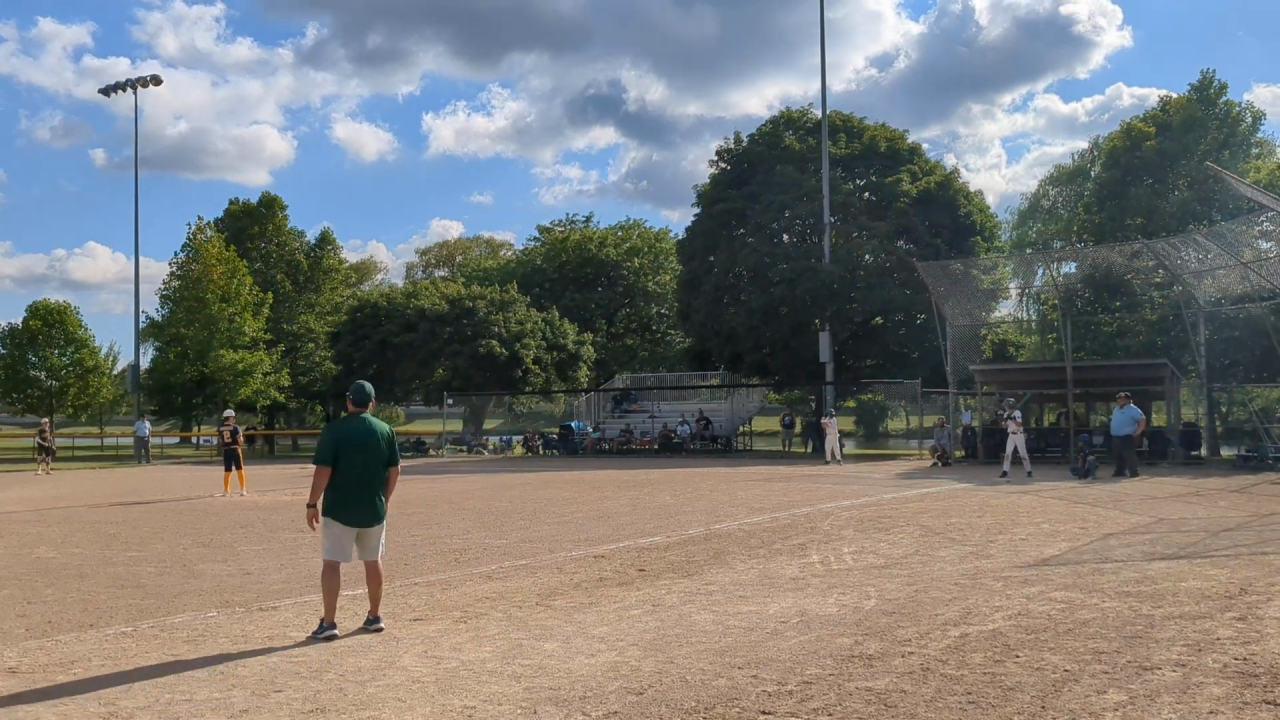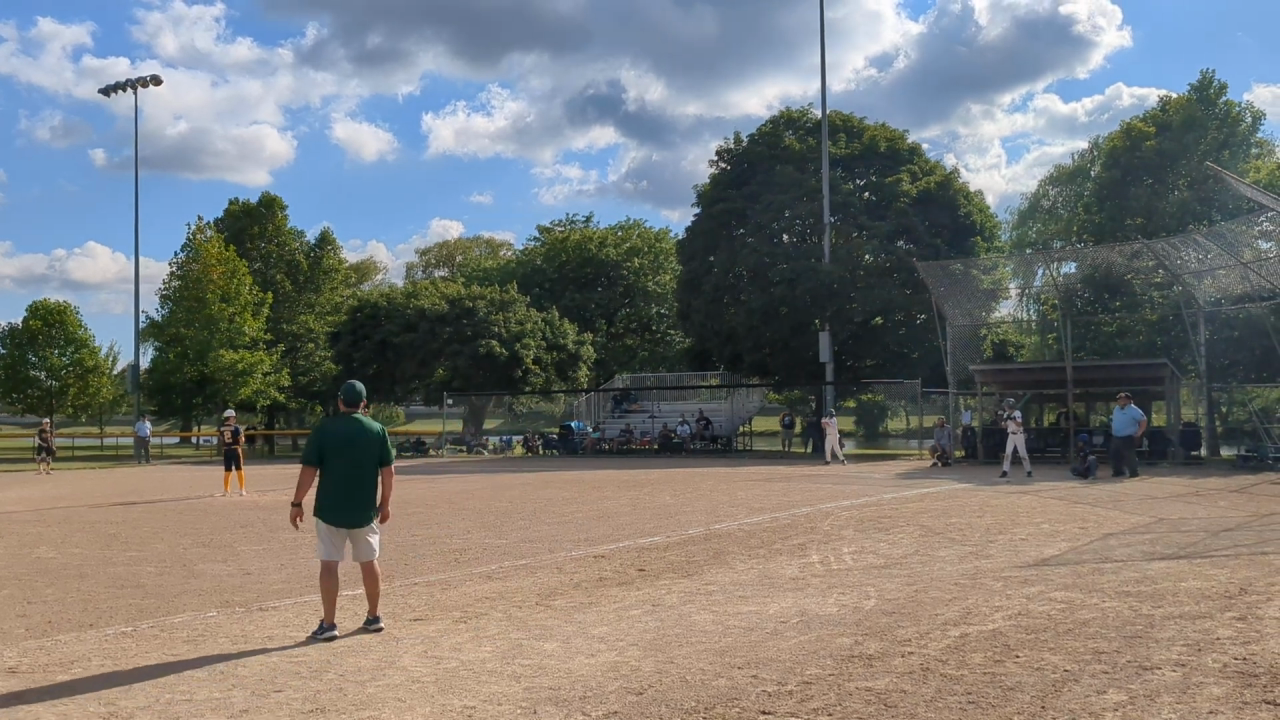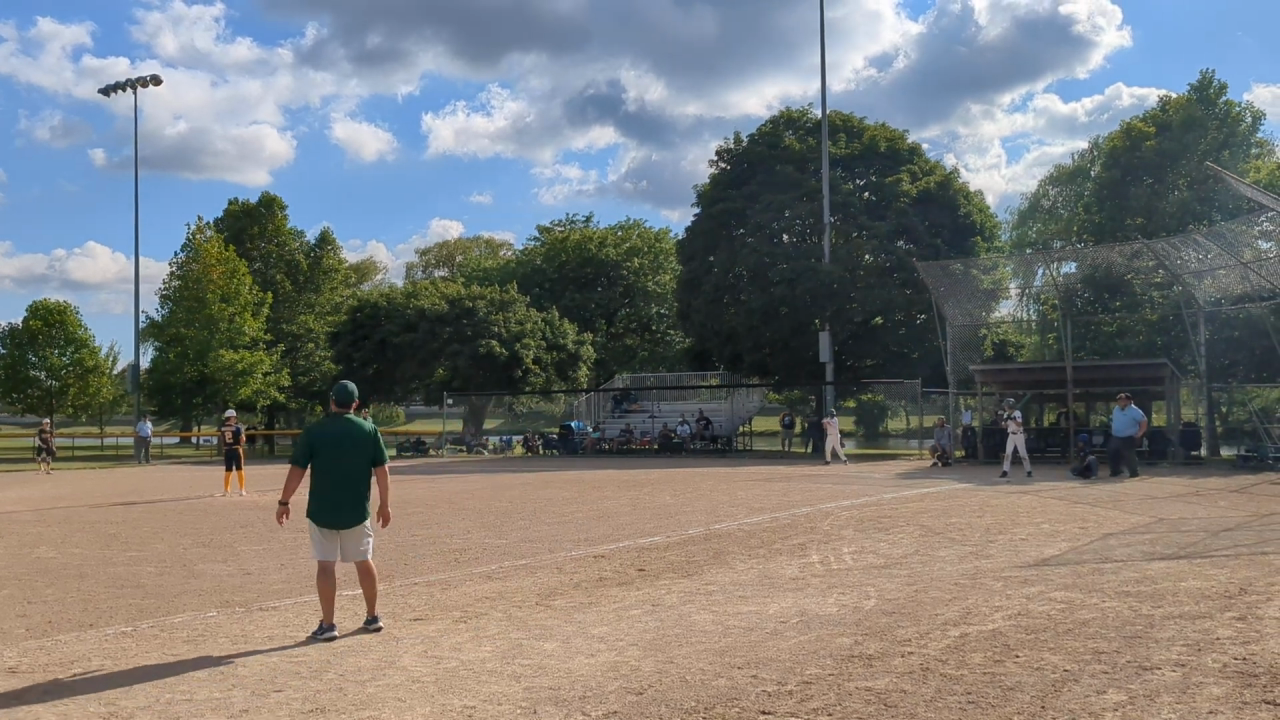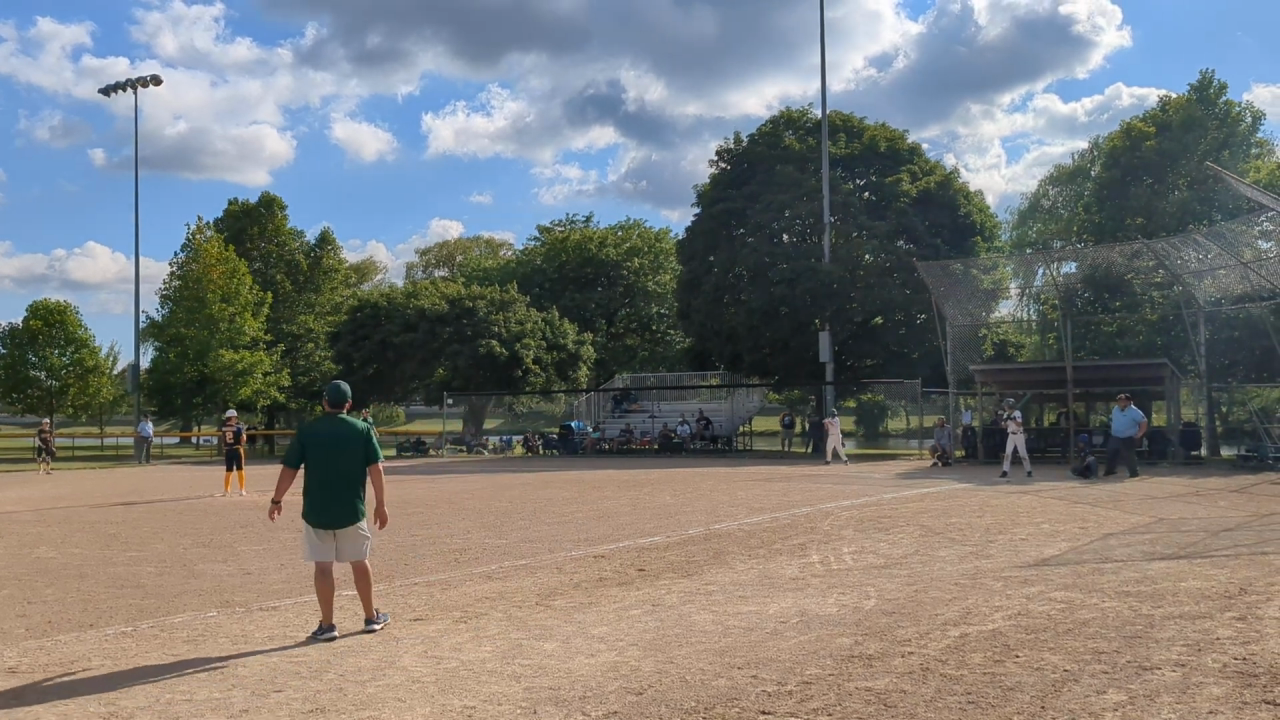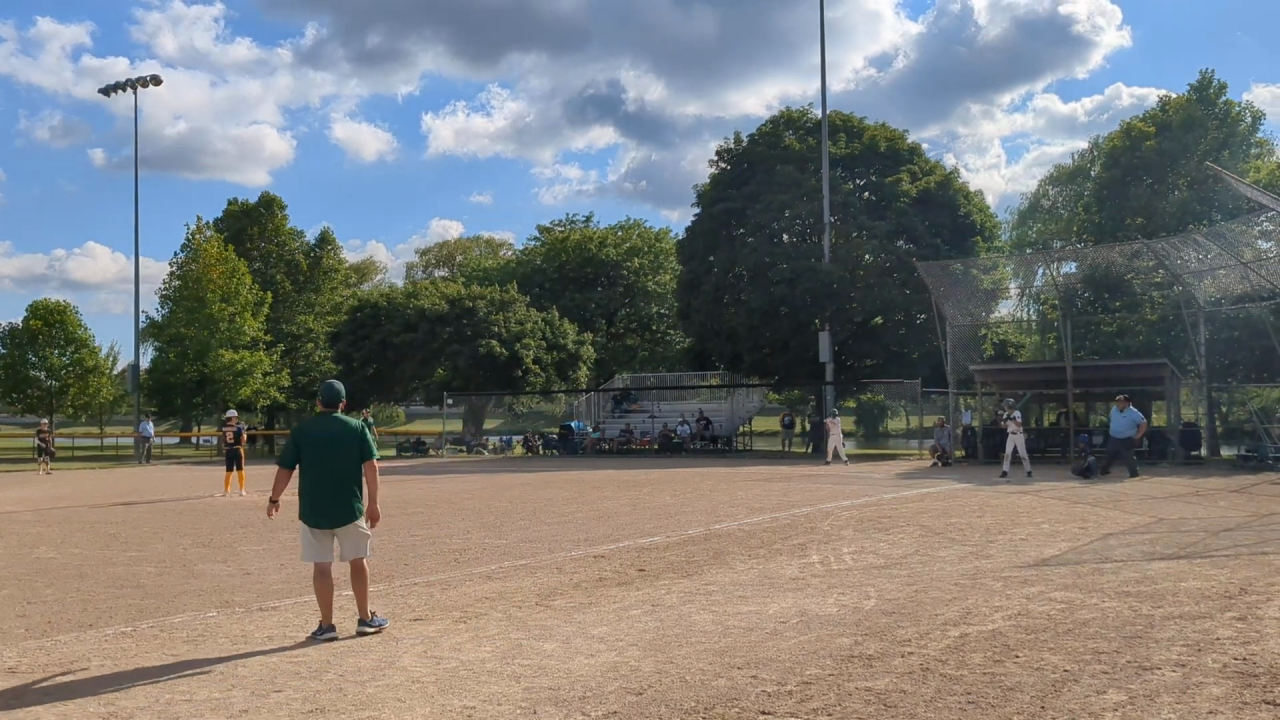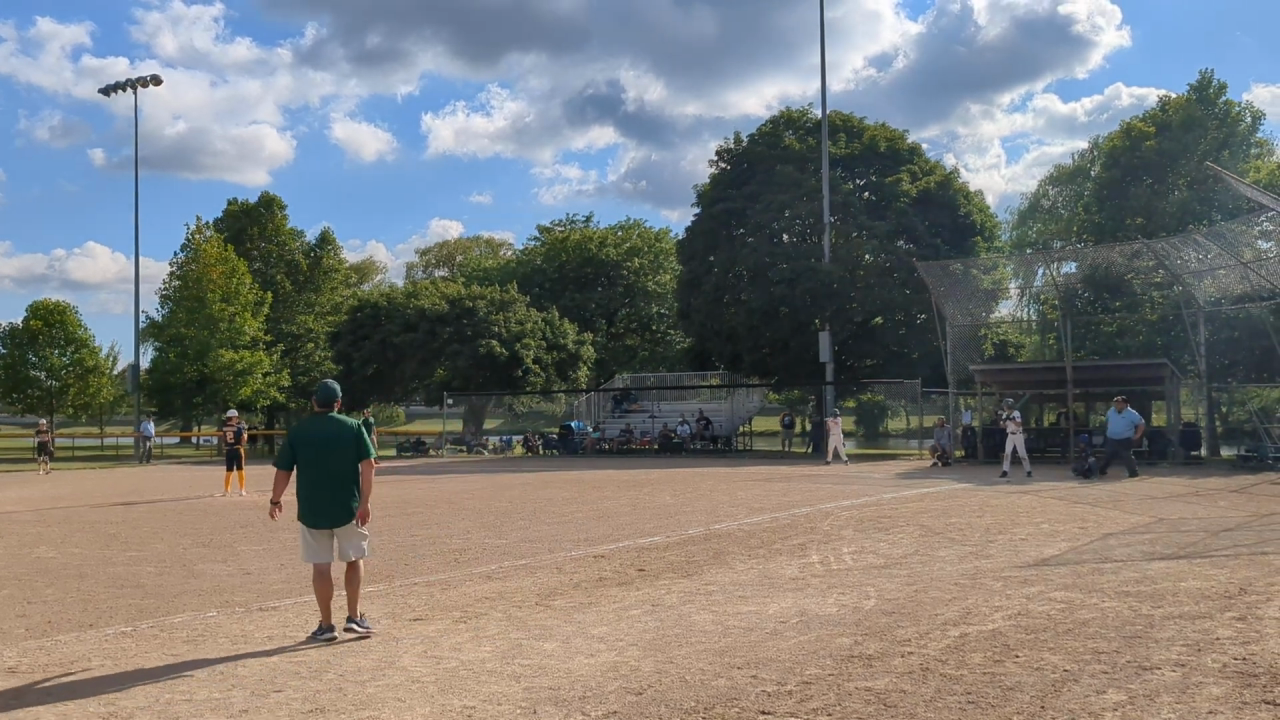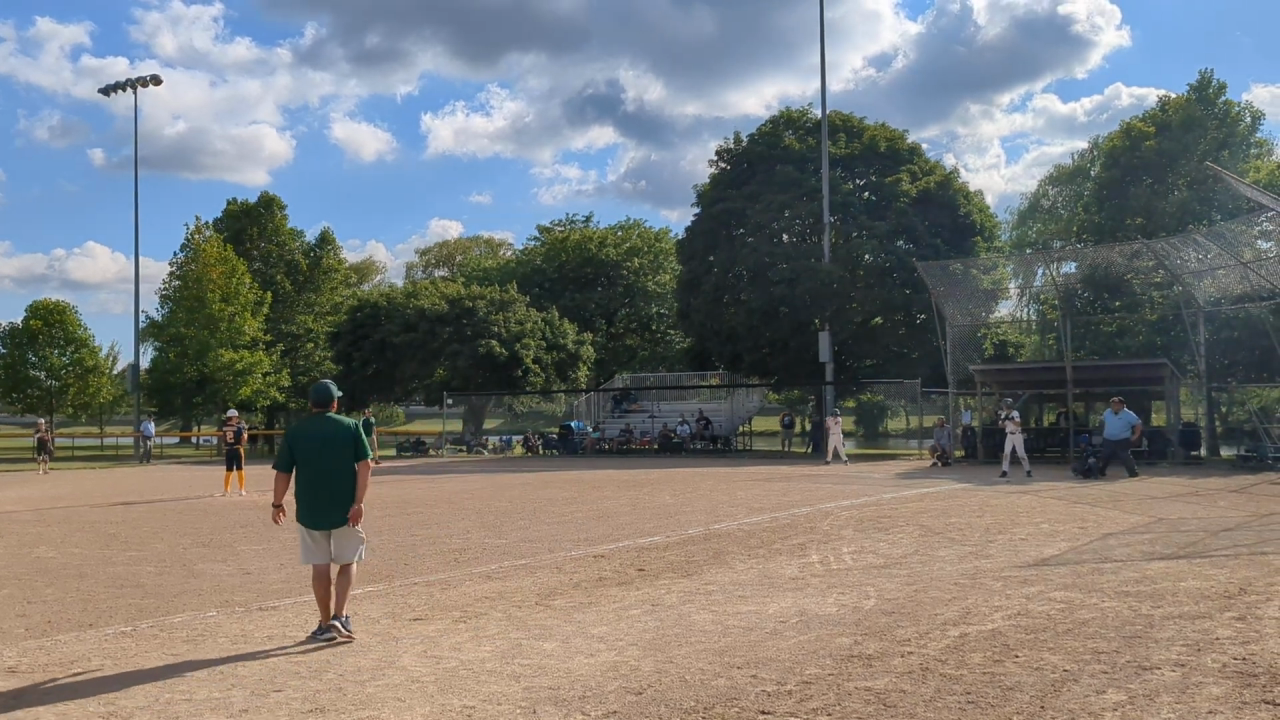
dt=0.1s
person 1, frame 1
left shoulder: (335, 429)
right shoulder: (385, 430)
left elbow: (323, 470)
right elbow: (394, 471)
left wrist: (312, 504)
right wrist: (385, 500)
left hip: (339, 509)
right hip: (373, 509)
left knee: (332, 563)
right knee: (373, 562)
left ankle: (328, 623)
right ankle: (374, 617)
person 1, frame 2
left shoulder: (324, 429)
right shoulder: (377, 429)
left elbow: (309, 470)
right elbow: (388, 470)
left wrist: (296, 503)
right wrist: (384, 503)
left hip: (330, 510)
right hip: (365, 510)
left knee: (329, 564)
right knee: (369, 562)
left ankle: (328, 624)
right ankle: (374, 617)
person 1, frame 3
left shoulder: (314, 430)
right shoulder: (369, 430)
left elbow: (297, 470)
right elbow: (382, 470)
left wrist: (284, 502)
right wrist: (384, 504)
left hip: (321, 510)
right hip: (357, 510)
left knee: (326, 565)
right knee: (364, 562)
left ankle: (328, 624)
right ankle: (372, 617)
person 1, frame 4
left shoulder: (306, 431)
right shoulder: (362, 429)
left elbow: (289, 470)
right elbow: (376, 469)
left wrist: (276, 500)
right wrist: (380, 504)
left hip: (316, 510)
right hip: (352, 510)
left knee: (323, 566)
right knee: (359, 562)
left ankle: (327, 625)
right ankle: (371, 617)
person 1, frame 5
left shoulder: (300, 431)
right shoulder: (357, 428)
left elbow: (285, 470)
right elbow: (371, 467)
left wrist: (274, 499)
right wrist: (372, 503)
left hip: (313, 510)
right hip: (349, 509)
left knee: (321, 567)
right knee: (357, 559)
left ankle: (327, 625)
right ankle: (366, 617)
person 1, frame 6
left shoulder: (297, 432)
right shoulder: (353, 427)
left elbow: (283, 471)
right elbow: (368, 465)
left wrist: (275, 500)
right wrist: (364, 502)
left hip: (311, 511)
right hip: (347, 508)
left knee: (321, 567)
right knee: (354, 560)
left ankle: (326, 625)
right ankle: (354, 617)
person 1, frame 7
left shoulder: (294, 432)
right shoulder: (351, 427)
left elbow: (282, 474)
right elbow: (365, 465)
left wrist: (277, 504)
right wrist: (358, 502)
left hip: (309, 512)
right hip: (344, 510)
left knee: (320, 568)
right knee: (348, 562)
left ankle: (326, 623)
right ankle: (340, 617)
